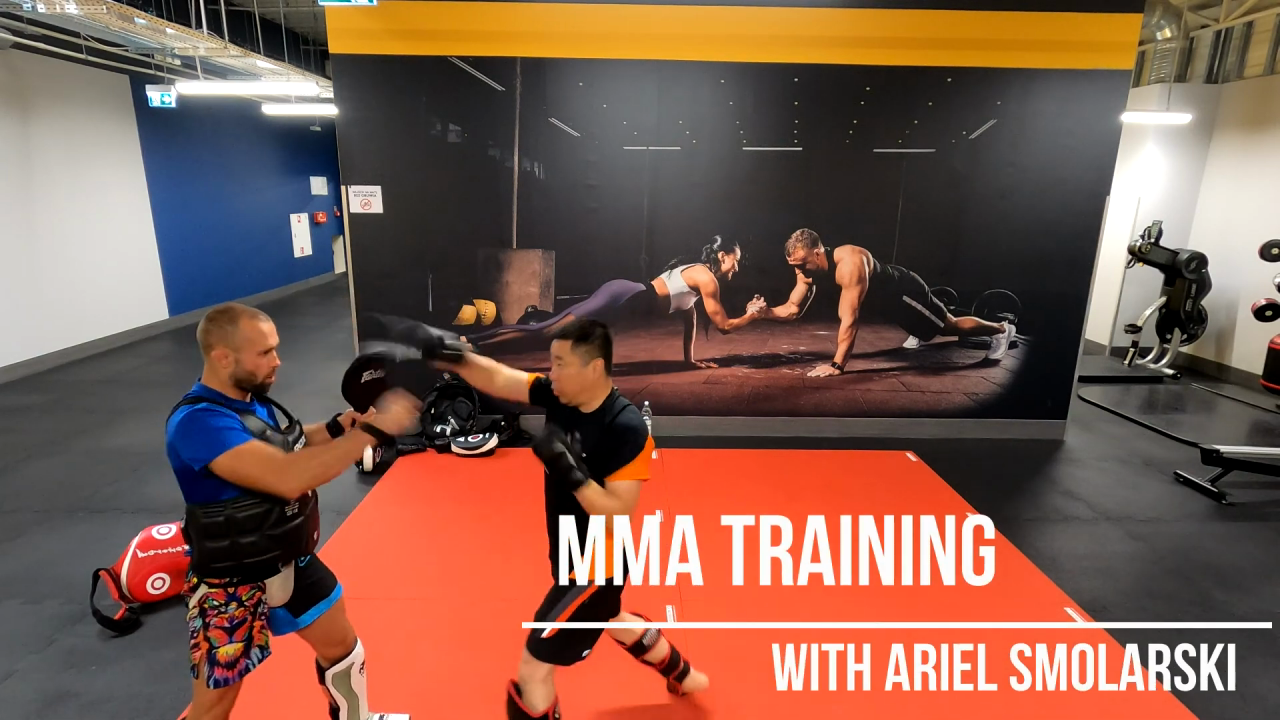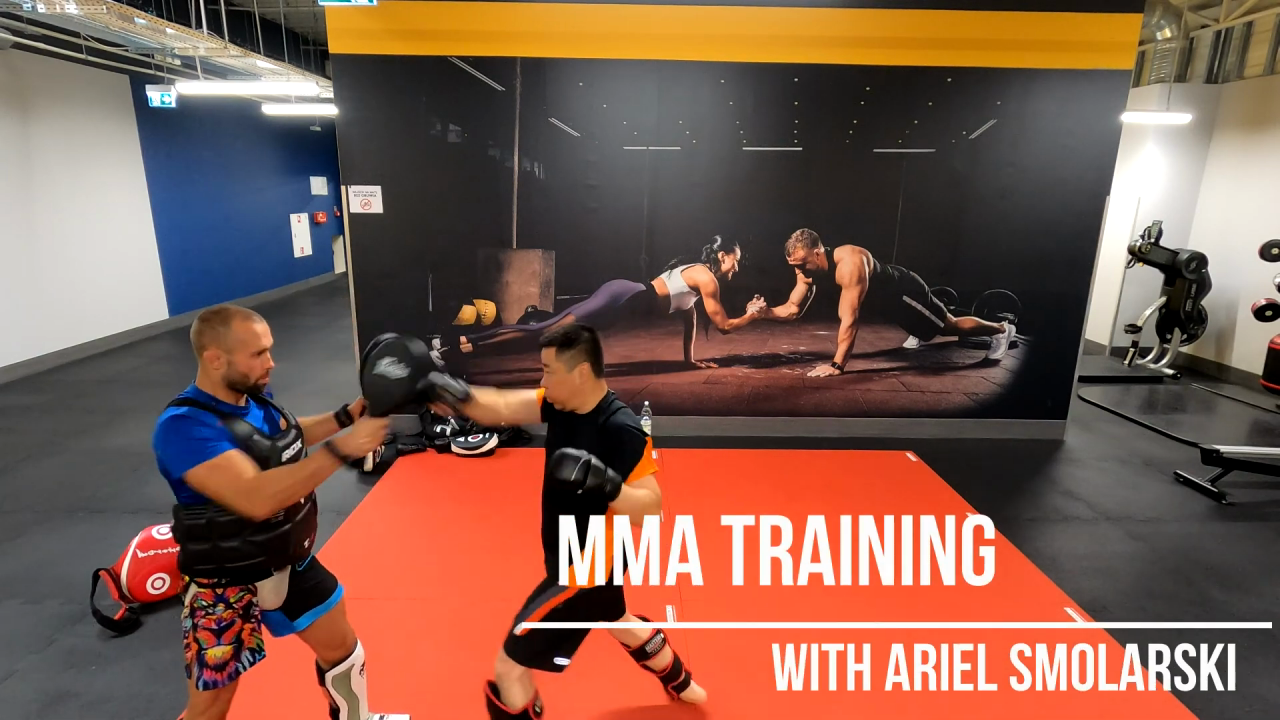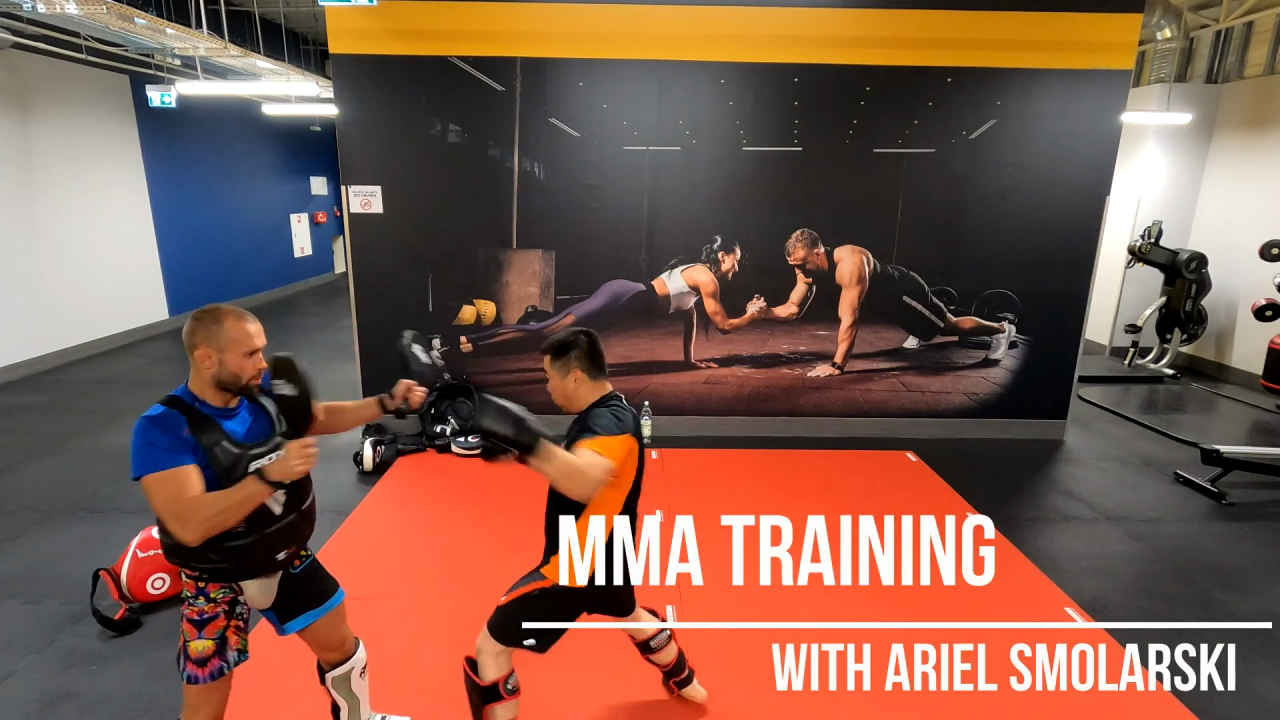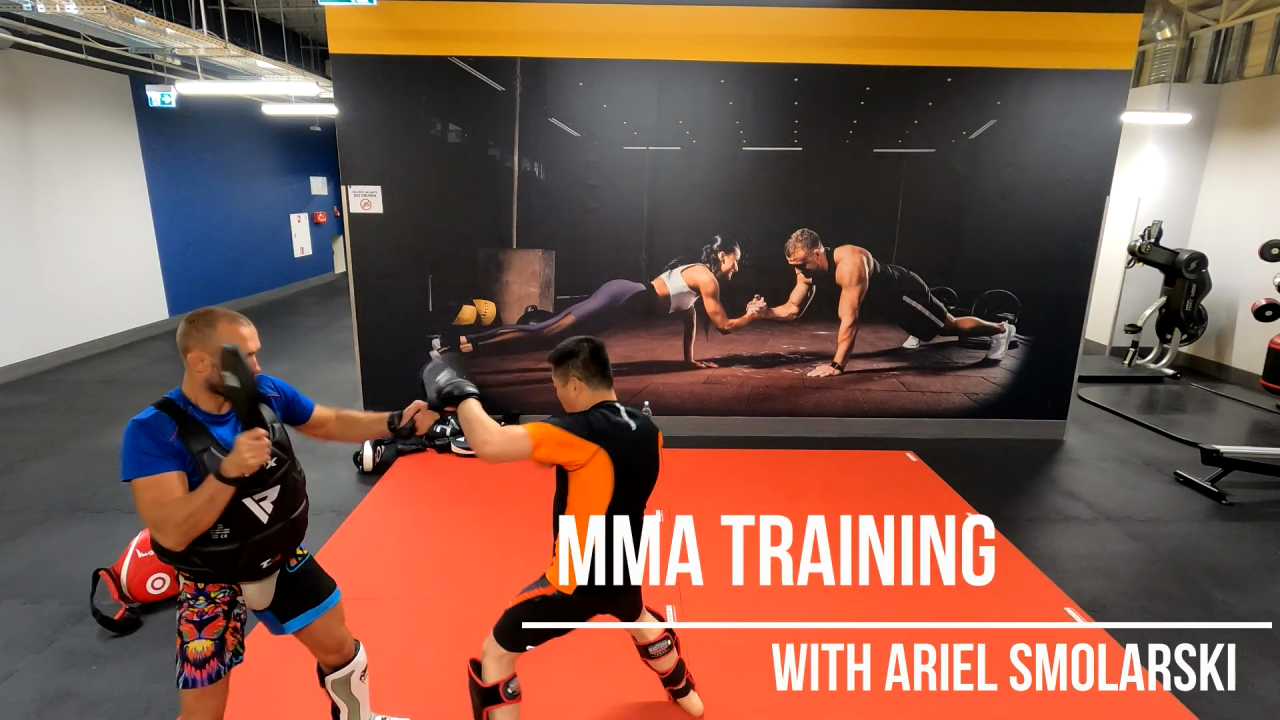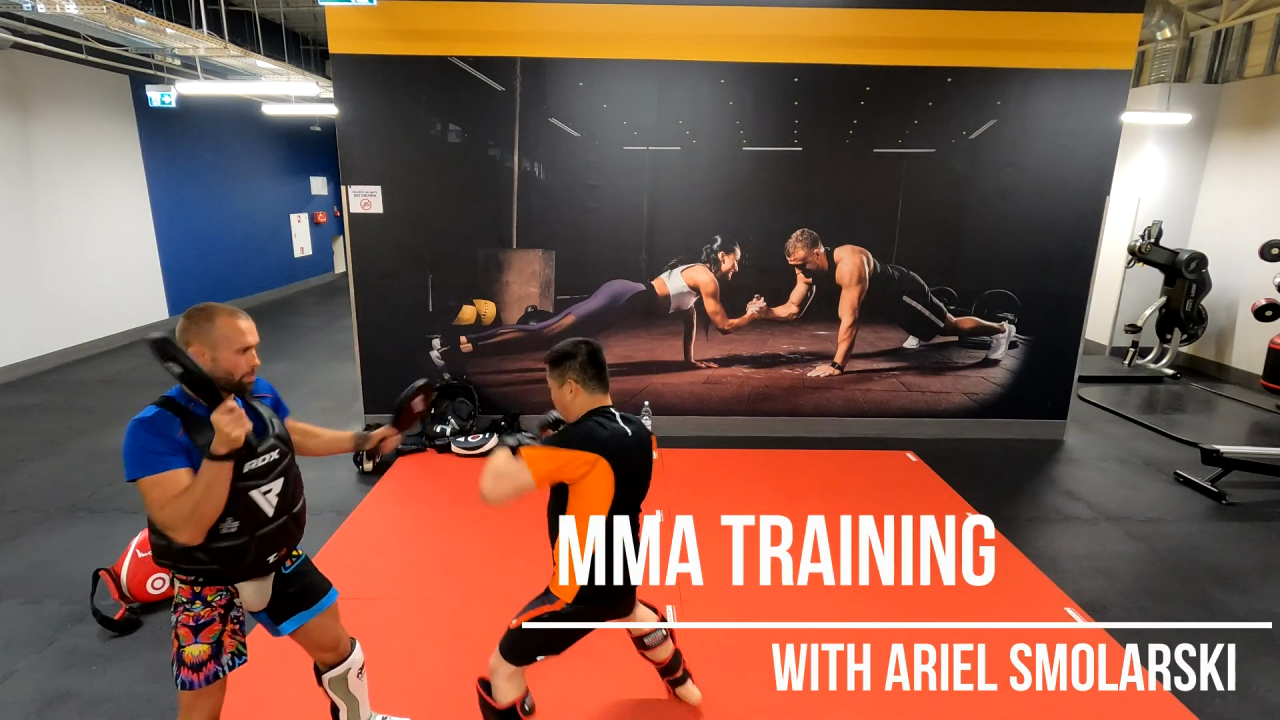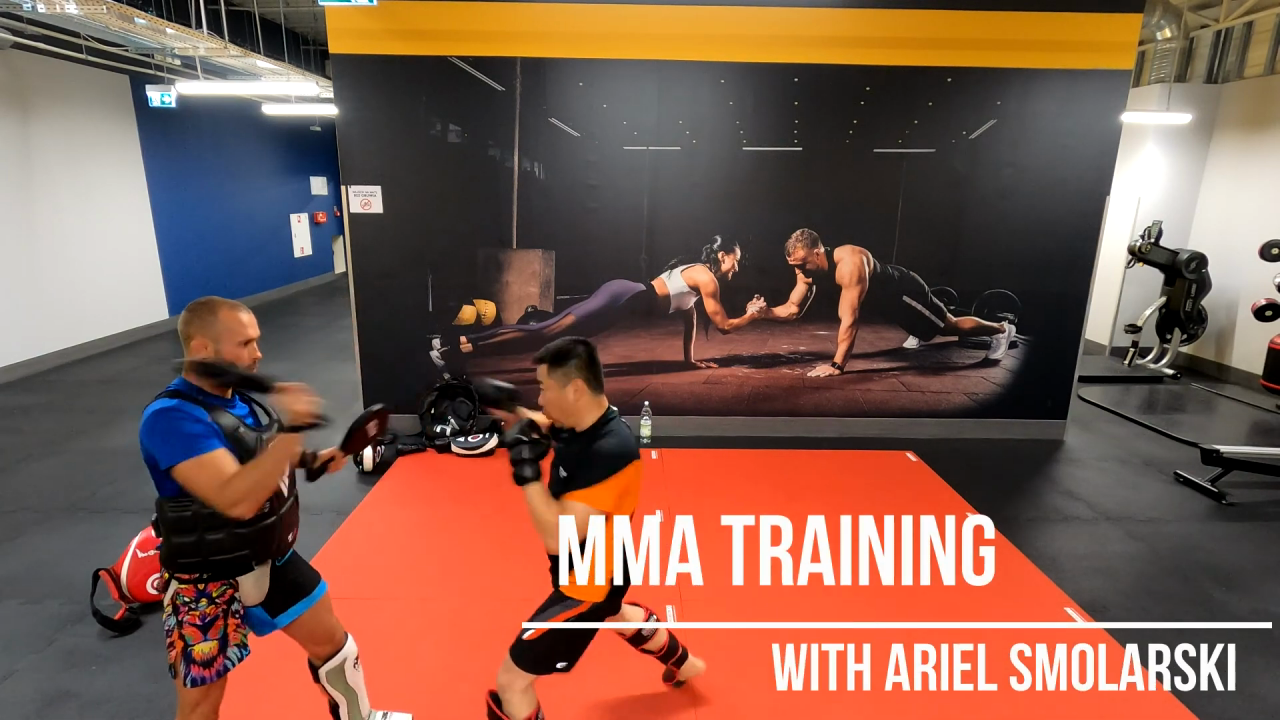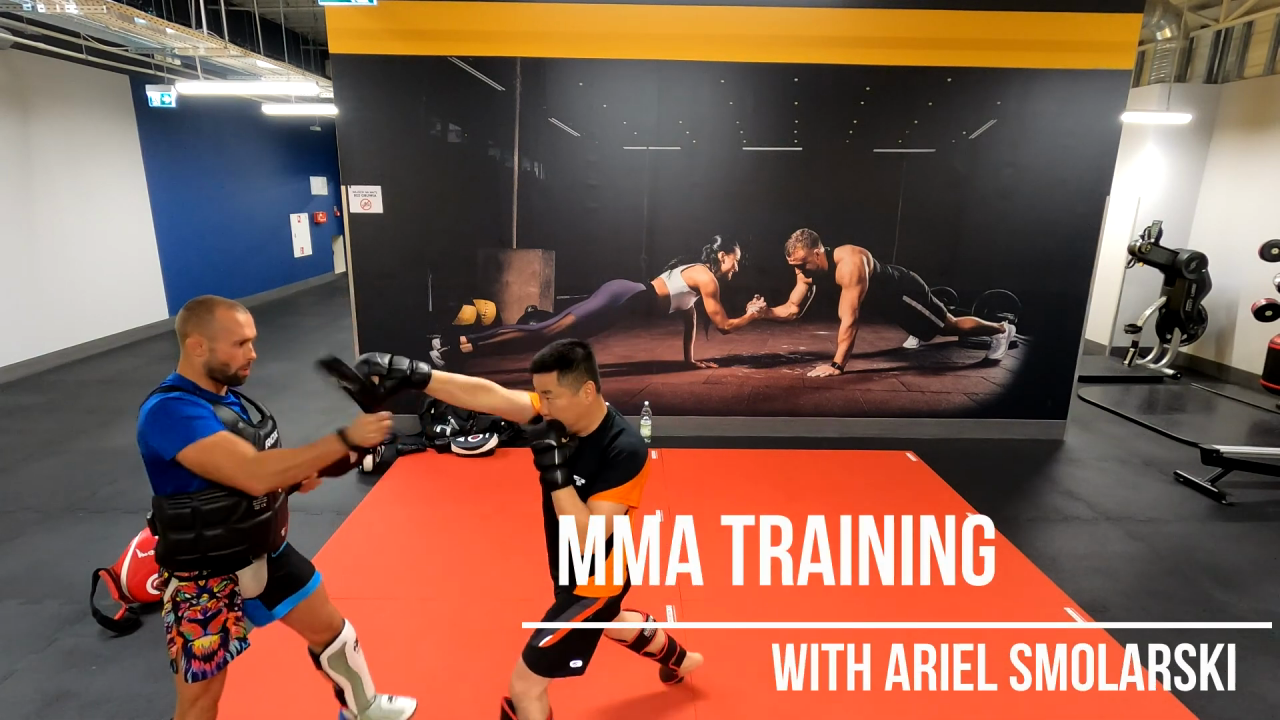
dt=0.1s
person 1, frame 1
left shoulder: (253, 394)
right shoulder: (196, 422)
right elbow: (289, 478)
left wrist: (340, 424)
right wrist: (375, 429)
left hip: (289, 562)
right hip: (232, 586)
left knee: (340, 644)
person 1, frame 2
left shoulder: (255, 394)
right shoulder: (181, 427)
left elbow: (288, 440)
right elbow: (256, 500)
left wrist: (350, 415)
right wrist: (339, 449)
left hip: (288, 565)
right hip: (225, 587)
left knee: (340, 646)
person 1, frame 3
left shoulder: (263, 390)
right shoulder: (160, 428)
left elbow: (320, 417)
right elbow: (189, 527)
left wrist: (386, 404)
right wrist: (268, 475)
left hip: (287, 562)
right hip: (216, 583)
left knee: (340, 647)
person 1, frame 4
left shoulder: (264, 391)
right shoulder: (151, 432)
left elbow: (327, 422)
right elbow: (172, 533)
left wrist: (397, 423)
right wrist: (229, 472)
left hip: (283, 563)
right hip: (214, 585)
left knee: (339, 649)
person 1, frame 5
left shoulder: (258, 394)
right shoulder: (152, 430)
left elbow: (296, 438)
right elbow: (187, 530)
left wrist: (364, 441)
right wrist: (220, 450)
left hip: (279, 565)
right hip: (210, 587)
left knee: (337, 647)
person 1, frame 6
left shoulder: (239, 392)
right shoulder: (170, 419)
right elbow: (240, 501)
right wrist: (289, 428)
left hip: (270, 559)
right hip: (206, 584)
left knee: (330, 639)
person 1, frame 7
left shoulder: (227, 393)
right shoulder: (169, 412)
right elbow: (257, 474)
left wrist: (292, 475)
right wrist: (347, 440)
left hip: (265, 554)
right hip: (203, 579)
left knee: (329, 628)
person 2, frame 1
left shoulder: (625, 427)
right shoulder: (563, 396)
left elbow: (618, 512)
right elbow: (498, 379)
left wrist: (575, 474)
right wrist: (455, 356)
left hip: (594, 564)
left knee: (534, 671)
right knee: (615, 620)
right ankle: (682, 676)
person 2, frame 2
left shoulder: (622, 429)
right shoulder: (563, 402)
left elbow: (649, 502)
right elbow: (502, 408)
left wrist: (605, 487)
right wrist: (461, 397)
left hip: (585, 569)
left knee: (510, 671)
right knee: (618, 622)
right ankle: (683, 684)
person 2, frame 3
left shoulder: (607, 424)
right shoulder: (611, 412)
left elbow: (586, 483)
left wrist: (534, 443)
right wrist: (531, 444)
left hip: (574, 572)
right hip: (611, 563)
left knee: (487, 653)
right knee: (629, 615)
right ankle: (685, 682)
person 2, frame 4
left shoulder: (580, 429)
right shoulder: (646, 428)
left elbow: (489, 445)
left wrist: (460, 392)
left hip: (577, 577)
right hip: (628, 565)
left knee: (492, 657)
right knee: (636, 616)
person 2, frame 5
left shoulder: (581, 441)
right shoulder: (638, 430)
left elbow: (492, 488)
left wrist: (507, 449)
left hip: (583, 584)
right hip: (621, 569)
left knee: (503, 668)
right knee: (633, 614)
right ankle: (682, 682)
person 2, frame 6
left shoulder: (610, 452)
right shoulder: (585, 425)
left elbow: (558, 538)
right elbow: (543, 426)
left wrist: (527, 475)
right wrist: (519, 416)
left hip: (586, 583)
right hip: (612, 568)
left knee: (512, 680)
right knee: (615, 613)
right ankle: (682, 664)
person 2, frame 7
left shoulder: (626, 451)
right shoulder: (558, 417)
left elbow: (588, 537)
right elbow: (488, 394)
left wrist: (555, 472)
right wrist: (415, 373)
left hip: (596, 581)
right hip: (577, 572)
left knee: (526, 684)
right knee: (610, 619)
right ankle: (677, 660)
person 3, frame 1
left shoulder: (697, 272)
right shoulder: (707, 278)
left elbow: (689, 315)
right elbow: (723, 325)
left wrist: (689, 358)
right wrist: (752, 315)
left hip: (624, 295)
right hip: (624, 298)
left knee: (549, 331)
right knee: (549, 333)
left ankle: (467, 342)
right ankle: (465, 345)
person 3, frame 2
left shoulder: (692, 272)
right shoulder: (708, 278)
left elbow: (691, 316)
right elbow: (723, 325)
left wrist: (690, 359)
right wrist: (752, 315)
left hip: (621, 294)
right hip: (623, 300)
left knee: (545, 332)
right knee: (547, 335)
left ankle: (462, 342)
right ankle: (463, 346)
person 3, frame 3
left shoulder: (695, 272)
right shoulder: (707, 278)
left elbow: (689, 315)
right elbow: (723, 325)
left wrist: (690, 358)
right wrist: (751, 315)
left hip: (622, 294)
right hip: (624, 298)
left knee: (544, 331)
right knee: (546, 335)
left ankle: (459, 344)
right ankle: (460, 345)
person 3, frame 4
left shoulder: (694, 272)
right shoulder: (707, 278)
left elbow: (689, 316)
right elbow: (723, 325)
left wrist: (690, 358)
right wrist: (751, 315)
left hip: (622, 294)
right hip: (624, 299)
left knee: (546, 332)
right knee: (547, 336)
left ankle: (460, 343)
right ankle: (461, 344)
person 3, frame 5
left shoulder: (695, 272)
right shoulder: (707, 278)
left elbow: (690, 316)
right elbow: (723, 325)
left wrist: (690, 358)
right wrist: (752, 314)
left hip: (622, 295)
right hip: (623, 298)
left knee: (546, 333)
right knee: (547, 336)
left ankle: (459, 343)
right ankle: (457, 347)
person 3, frame 6
left shoulder: (694, 273)
right shoulder: (707, 278)
left elbow: (690, 317)
right elbow: (724, 325)
left wrist: (690, 358)
right wrist: (752, 314)
left hip: (622, 295)
right hip: (624, 299)
left knee: (546, 333)
right knee: (547, 336)
left ankle: (460, 343)
right ankle: (457, 347)
person 3, frame 7
left shoulder: (694, 273)
right shoulder: (707, 278)
left elbow: (690, 317)
right elbow: (723, 325)
left wrist: (690, 358)
right wrist: (751, 315)
left hip: (622, 295)
right hip: (623, 299)
left knee: (546, 333)
right knee: (546, 336)
left ankle: (458, 343)
right ankle: (458, 347)
person 4, frame 1
left shoulder: (849, 264)
right shoulder: (808, 268)
left elbow: (849, 319)
right elbow: (793, 309)
left wrist: (837, 365)
right wrist: (764, 312)
left hip: (904, 290)
right hip: (886, 294)
left knee: (949, 327)
left ankle: (1001, 330)
right ankle: (918, 335)
person 4, frame 2
left shoulder: (849, 264)
right shoulder: (808, 268)
left elbow: (849, 319)
right elbow: (793, 309)
left wrist: (837, 365)
right wrist: (764, 313)
left hip: (904, 290)
right hip: (886, 293)
left knee: (949, 327)
left ankle: (1000, 330)
right ankle: (918, 335)
person 4, frame 3
left shoulder: (849, 264)
right shoulder: (808, 268)
left elbow: (849, 319)
right elbow: (793, 309)
left wrist: (837, 365)
right wrist: (764, 312)
left hip: (904, 290)
right hip: (886, 294)
left knee: (949, 326)
left ankle: (1001, 330)
right ankle: (919, 334)
person 4, frame 4
left shoulder: (850, 263)
right shoulder: (808, 268)
left elbow: (849, 319)
right elbow: (793, 309)
left wrist: (837, 364)
right wrist: (764, 312)
left hip: (904, 290)
right hip: (886, 293)
left knee: (949, 326)
left ankle: (1001, 330)
right ankle: (919, 334)
person 4, frame 5
left shoulder: (850, 264)
right shoulder: (808, 269)
left elbow: (849, 319)
right elbow: (793, 309)
left wrist: (837, 365)
right wrist: (765, 312)
left hip: (904, 290)
right hip: (886, 294)
left knee: (950, 326)
left ankle: (1001, 330)
right ankle: (920, 334)
person 4, frame 6
left shoulder: (850, 264)
right shoulder: (808, 269)
left elbow: (849, 319)
right elbow: (793, 309)
left wrist: (837, 364)
right wrist: (765, 312)
left hip: (904, 290)
right hip: (886, 294)
left knee: (950, 326)
left ankle: (1001, 330)
right ankle: (919, 333)
person 4, frame 7
left shoulder: (849, 264)
right shoulder: (808, 268)
left elbow: (849, 319)
right elbow: (793, 309)
left wrist: (837, 365)
right wrist: (765, 313)
left hip: (904, 290)
right hip: (885, 294)
left knee: (949, 326)
left ankle: (1001, 330)
right ankle: (919, 334)
